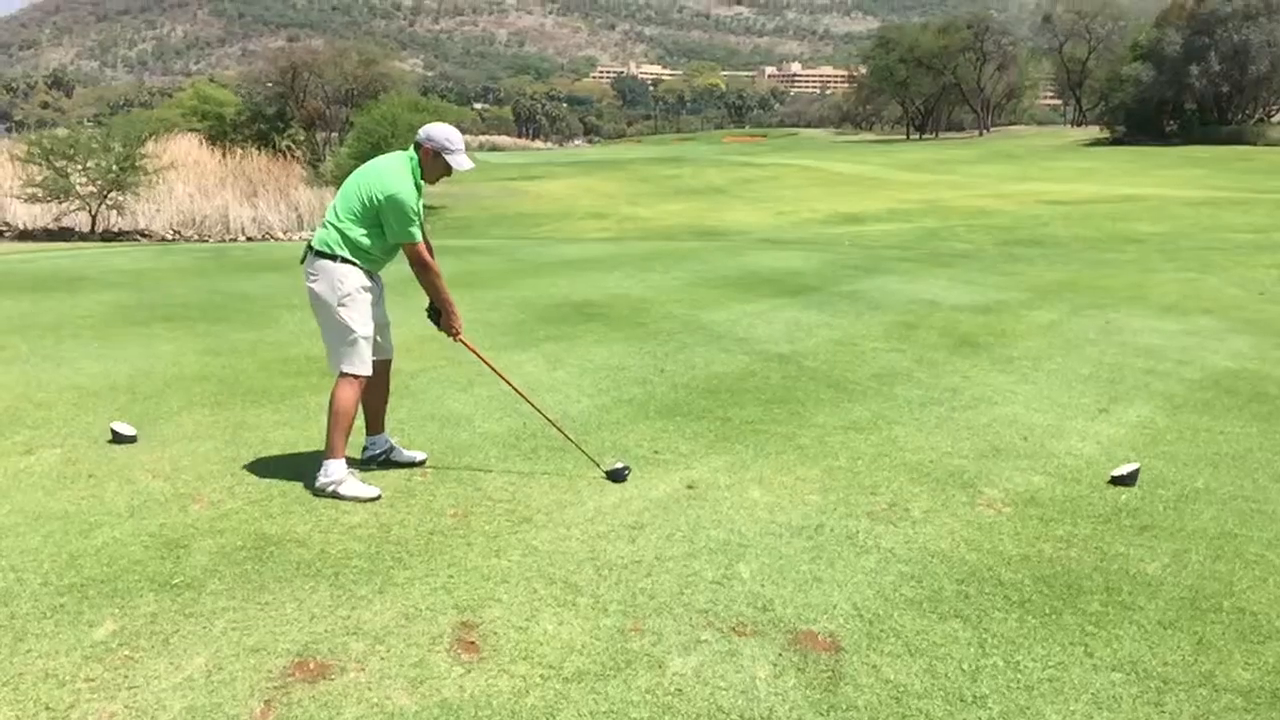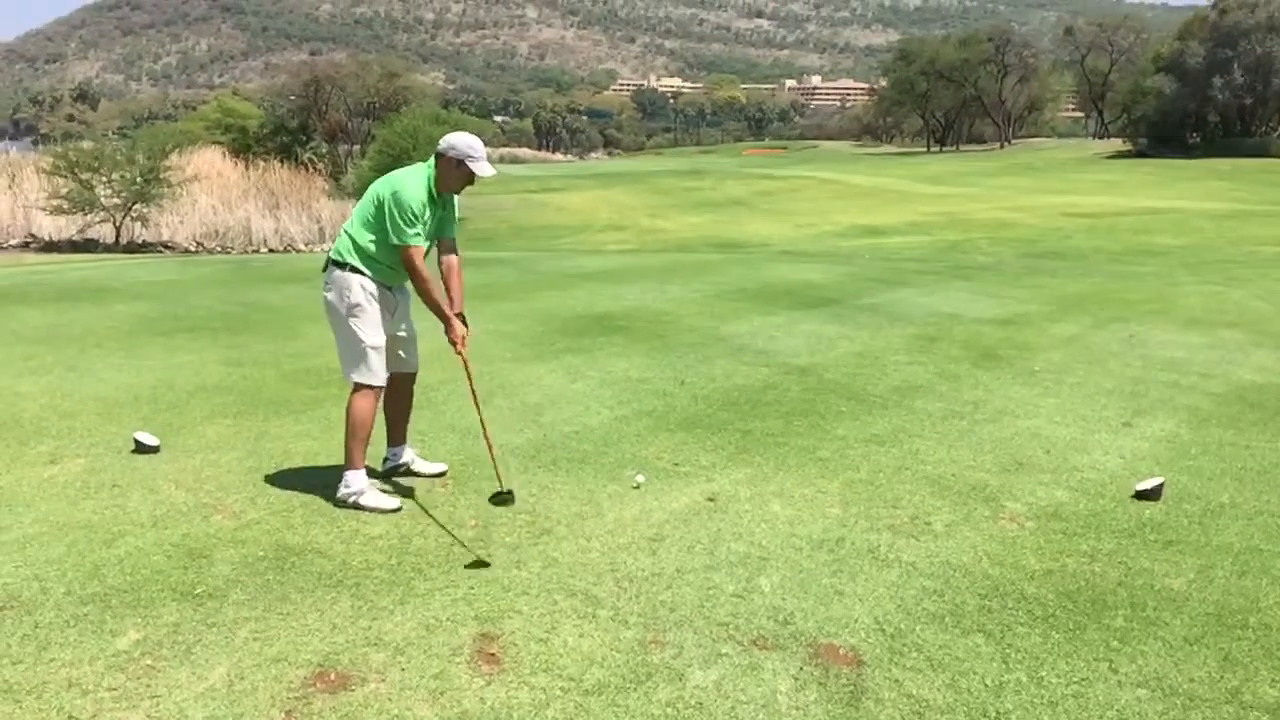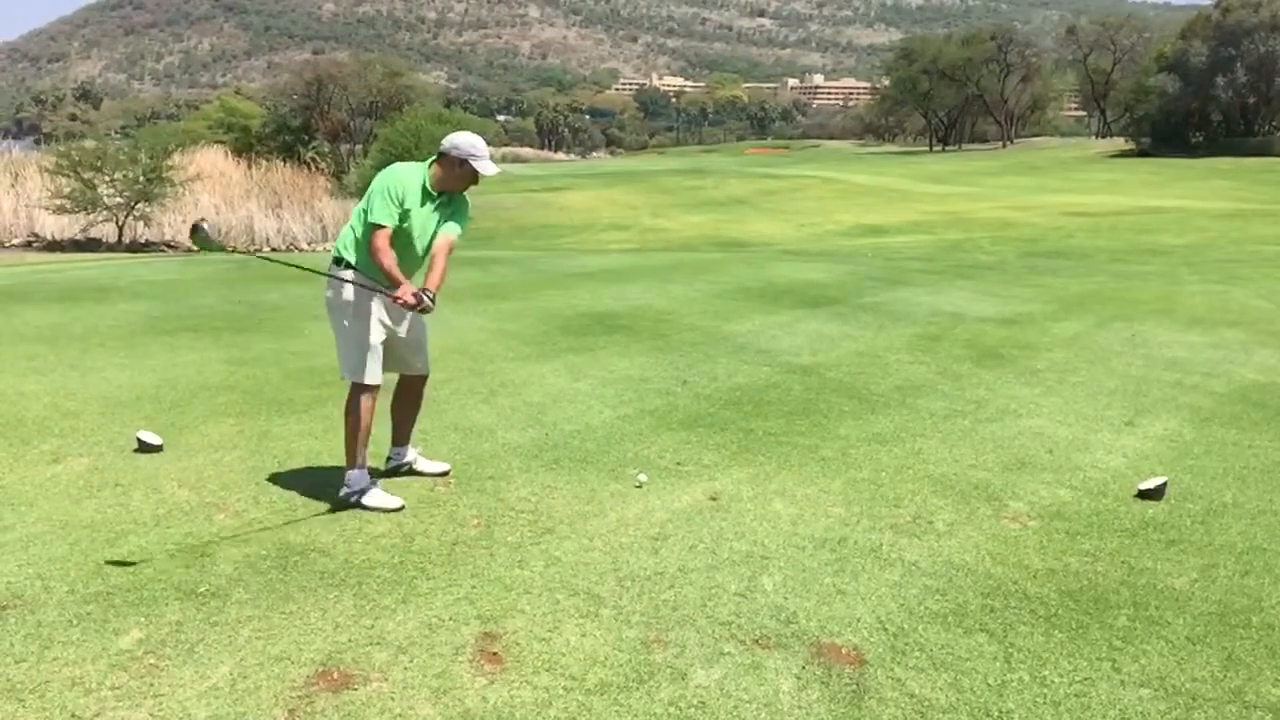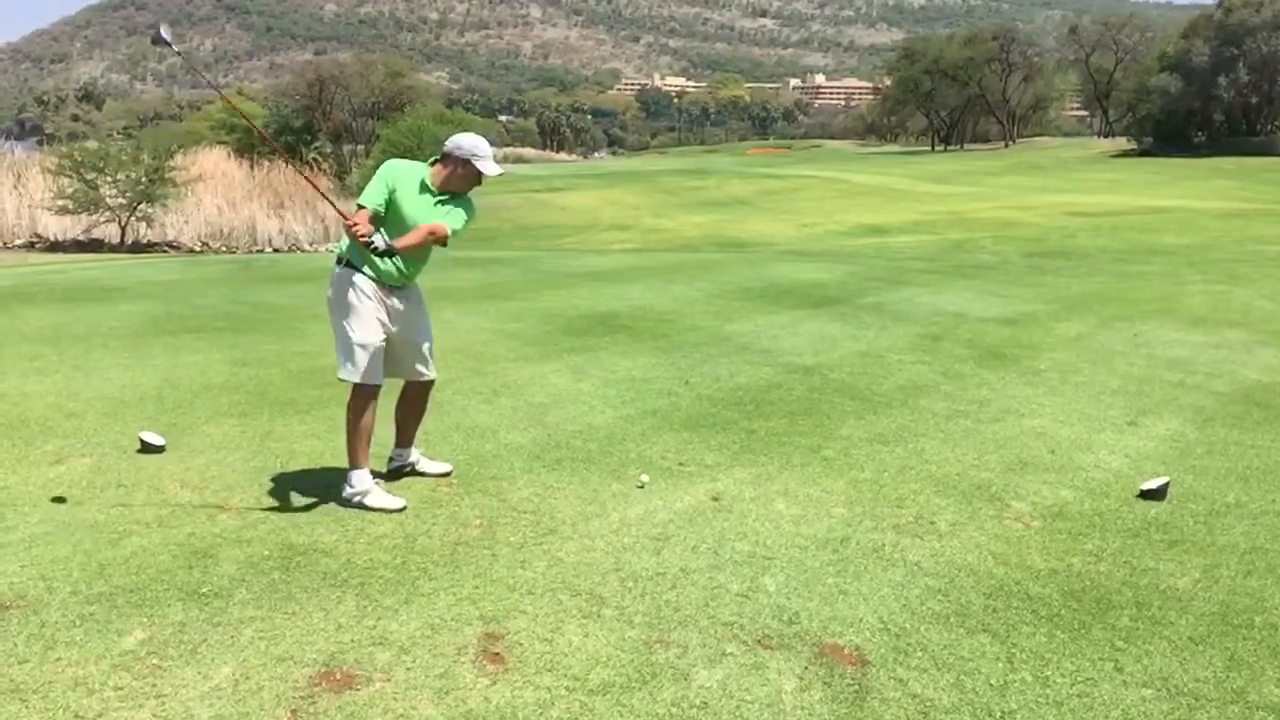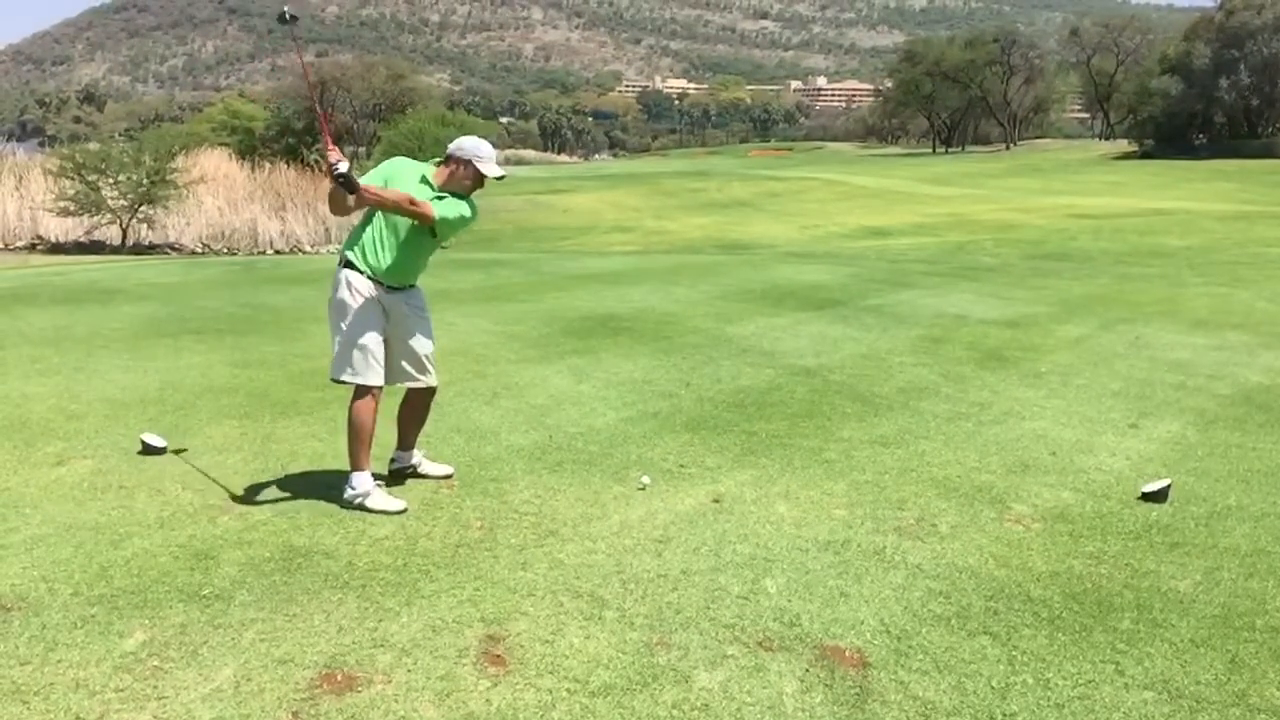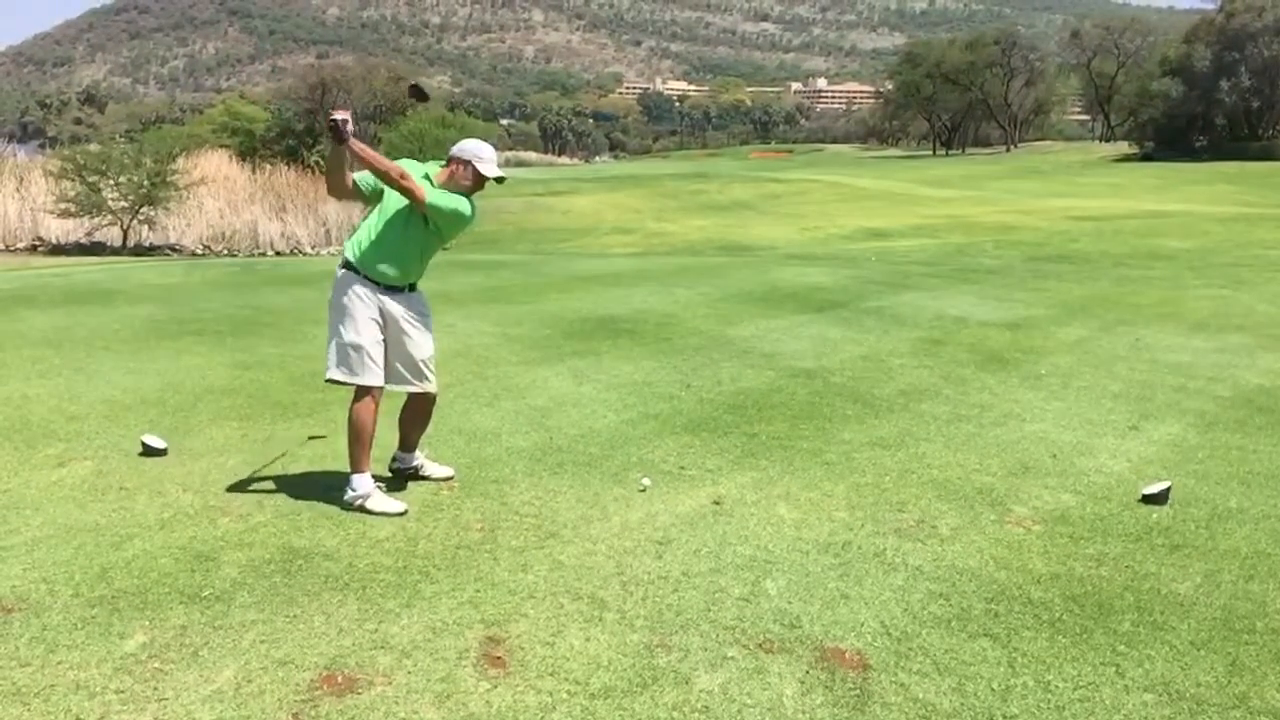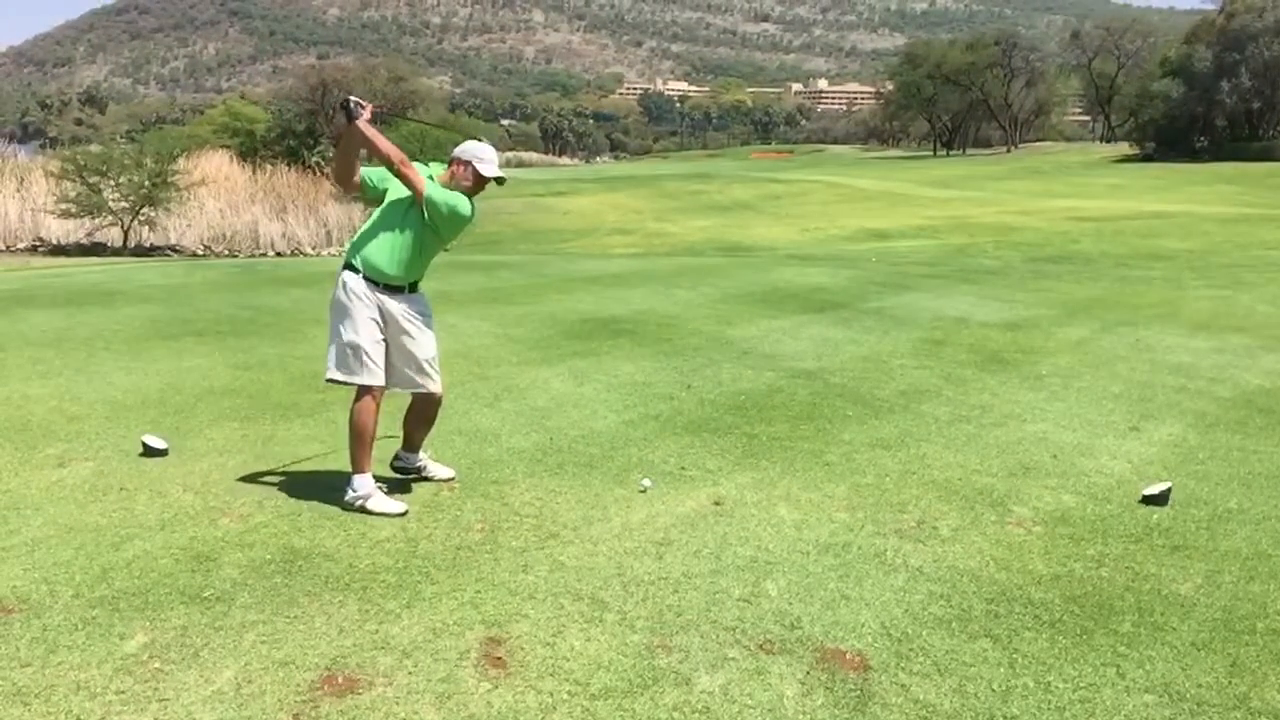
dt=0.7s
person 1, frame 1
left shoulder: (406, 171)
right shoulder: (397, 188)
left elbow: (423, 244)
right elbow: (419, 260)
left wrist: (437, 302)
right wrist: (448, 309)
left hip: (360, 271)
right hip: (339, 272)
left knee: (379, 359)
right knee: (355, 370)
left ankle: (377, 445)
right ankle: (332, 471)
person 1, frame 2
left shoulder: (445, 197)
right shoulder: (407, 191)
left elbow: (449, 256)
right elbow: (415, 266)
left wrist: (458, 313)
right wrist: (447, 320)
left hip: (388, 285)
right hip: (356, 283)
left knee: (404, 371)
right knee: (370, 380)
left ankle: (397, 456)
right ankle: (353, 482)
person 1, frame 3
left shoulder: (458, 204)
right shoulder: (397, 178)
left elbow: (442, 250)
right elbow: (379, 243)
left wrist: (428, 292)
right wrist: (402, 284)
left hip: (399, 290)
right hip: (357, 282)
left knee: (415, 372)
right knee: (366, 380)
left ankle: (400, 455)
right ankle: (355, 480)
person 1, frame 4
left shoulder: (461, 206)
right shoulder: (397, 171)
left elbow: (430, 232)
right elbow: (359, 221)
left wrist: (391, 247)
right wrist: (362, 230)
left hip: (403, 289)
right hip: (360, 281)
left knee: (422, 376)
right knee: (367, 382)
left ankle: (403, 456)
right ankle: (357, 481)
person 1, frame 5
left shoulder: (462, 209)
right shoulder: (399, 167)
left elbow: (412, 206)
right elbow: (340, 207)
left wrist: (356, 185)
right wrist: (338, 179)
left hip: (404, 294)
right hip: (359, 283)
left knee: (425, 383)
right knee: (369, 385)
left ankle: (405, 458)
right ankle: (359, 484)
person 1, frame 6
left shoulder: (462, 209)
right shoulder: (408, 165)
left elbow: (402, 183)
right elbow: (339, 189)
left wrist: (351, 141)
right wrist: (338, 145)
left hip: (404, 297)
right hip: (359, 286)
left knee: (425, 390)
right knee: (369, 387)
left ankle: (407, 458)
right ankle: (359, 485)
person 1, frame 7
left shoulder: (460, 209)
right shoulder: (418, 171)
left elbow: (400, 166)
right elbow: (346, 181)
left wrist: (363, 124)
right wrist: (350, 133)
left hip: (405, 299)
right hip: (360, 287)
left knee: (431, 391)
right knee: (370, 387)
left ankle: (409, 458)
right ankle: (360, 486)
